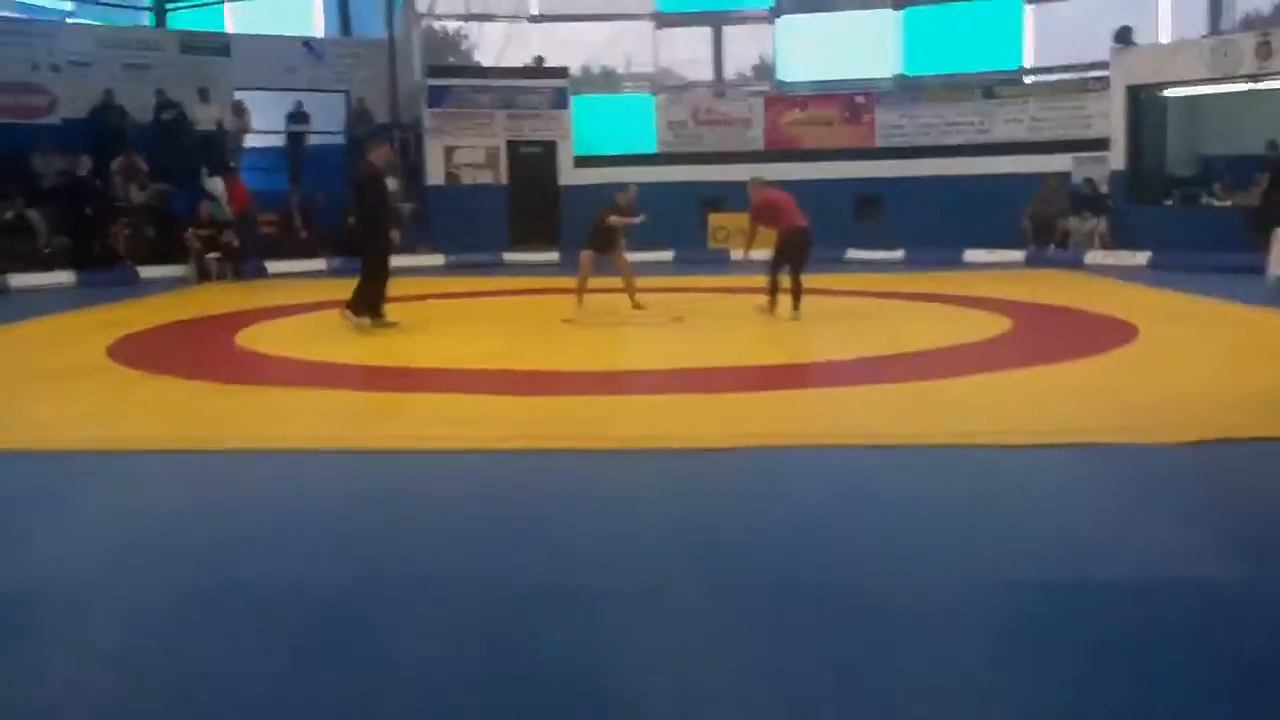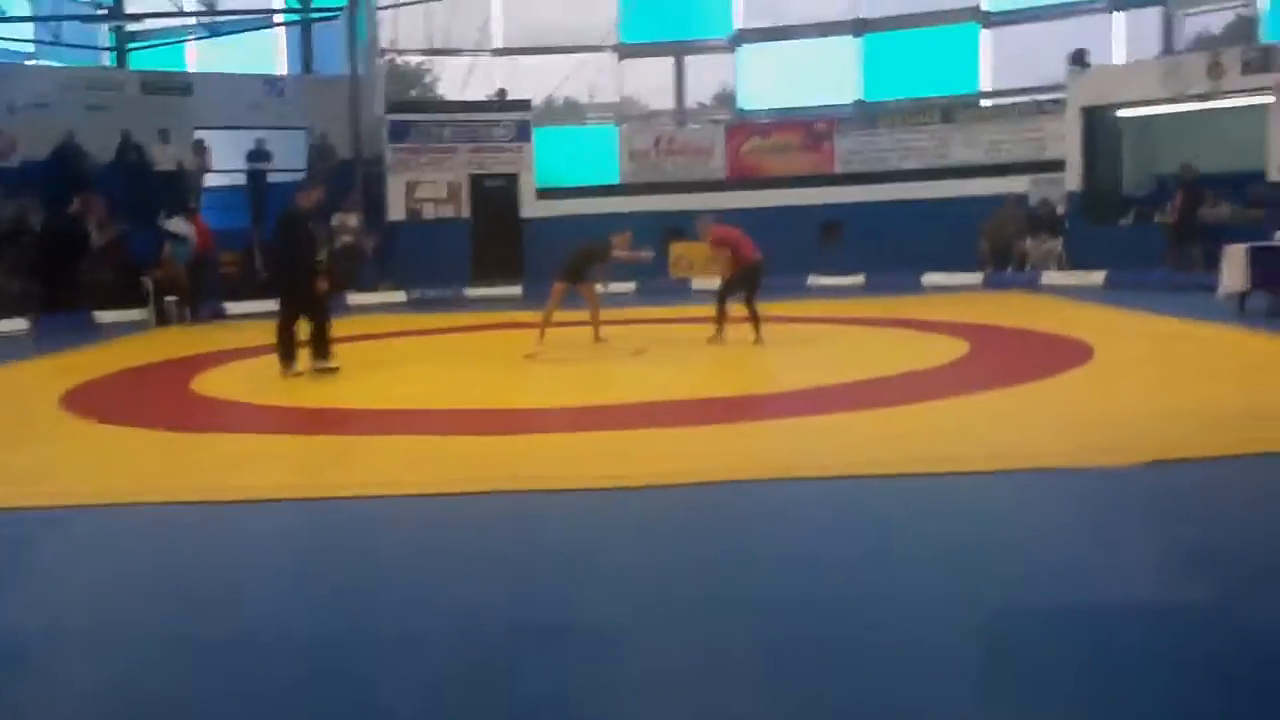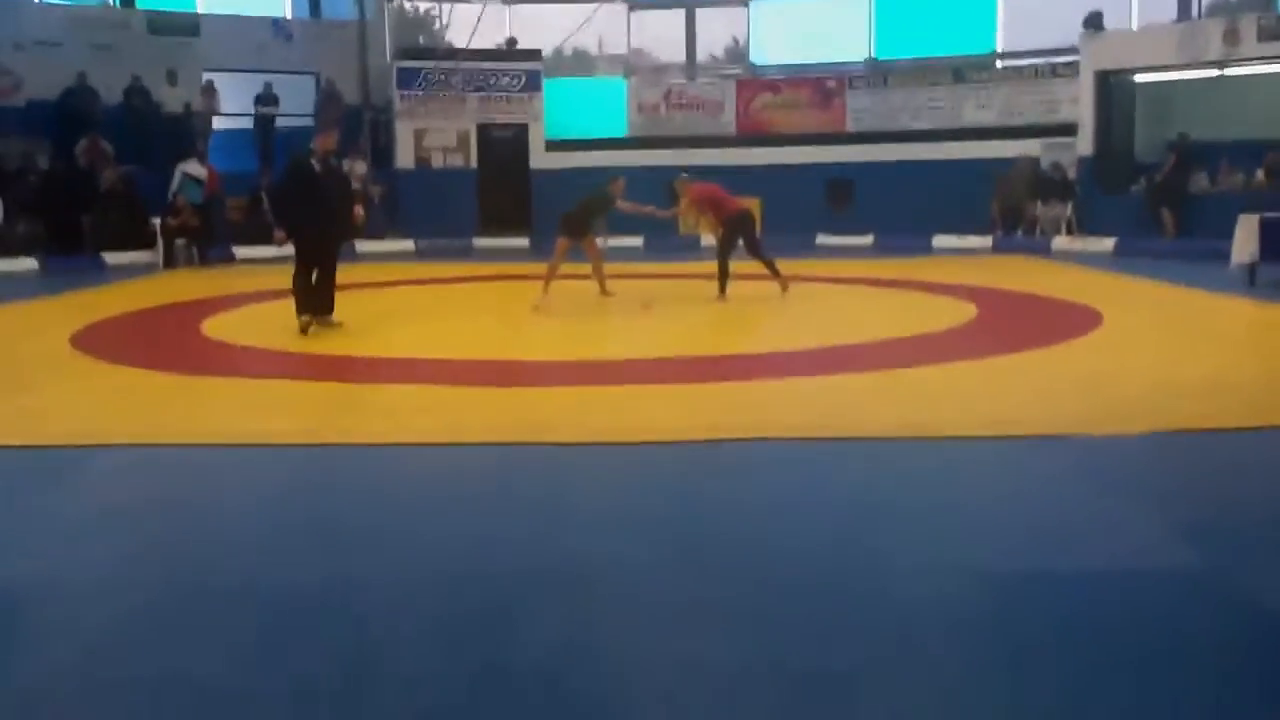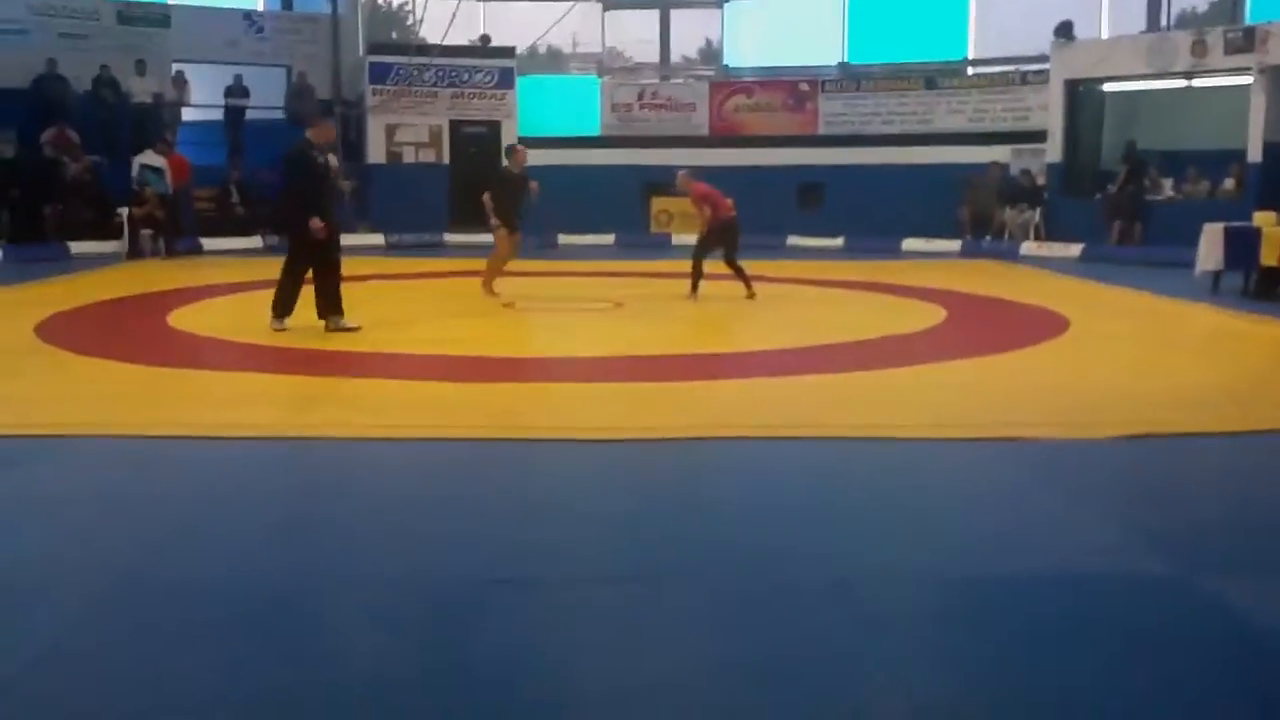
dt=0.7s
person 1, frame 1
left shoulder: (369, 172)
right shoulder: (371, 174)
right elbow: (376, 204)
right wrist: (389, 228)
left hip: (371, 229)
right hip: (374, 230)
left knee: (376, 271)
right knee: (375, 272)
left ankle: (375, 314)
right ankle: (355, 310)
person 1, frame 2
left shoulder: (302, 215)
right shoulder: (292, 218)
right elbow: (300, 252)
left wrist: (318, 274)
right wrist: (316, 277)
left hip: (306, 277)
right hip: (292, 277)
left knee: (320, 315)
right knee: (297, 318)
left ankle: (320, 358)
right ankle: (288, 362)
person 1, frame 3
left shoulder: (333, 164)
right shoulder: (301, 163)
left elbow: (344, 191)
right elbow: (282, 195)
left wrist: (354, 206)
right wrist: (281, 226)
left hip: (330, 228)
right hip: (306, 229)
left knee: (327, 271)
right knee: (304, 270)
left ankle: (322, 312)
right ankle: (305, 313)
person 1, frame 4
left shoulder: (320, 152)
right shoulder: (299, 154)
right elbow: (293, 192)
right wrist: (311, 217)
left hip: (324, 222)
right hip: (306, 224)
left knee: (330, 269)
right knee: (296, 267)
left ankle: (333, 317)
right ankle: (279, 315)
